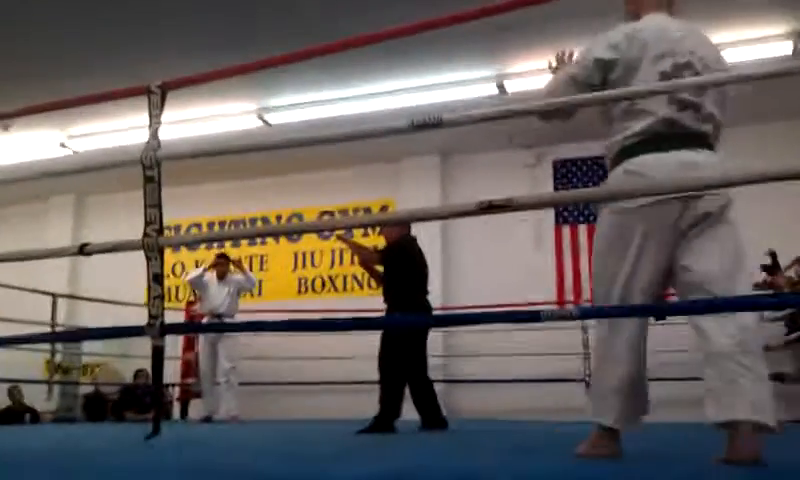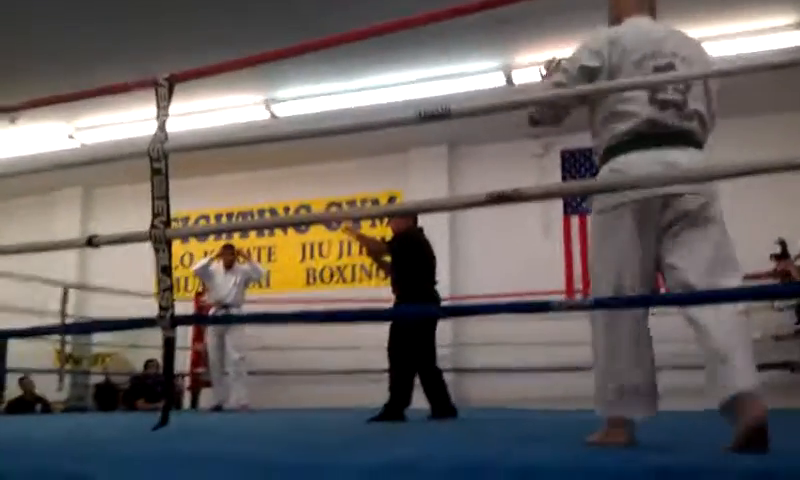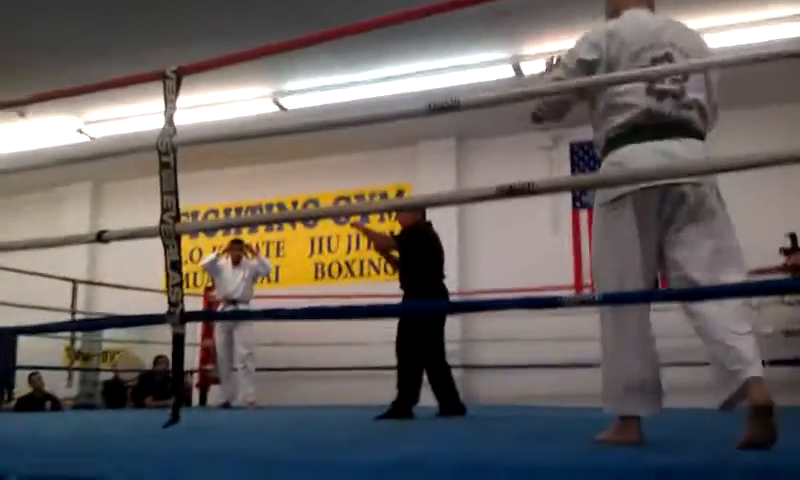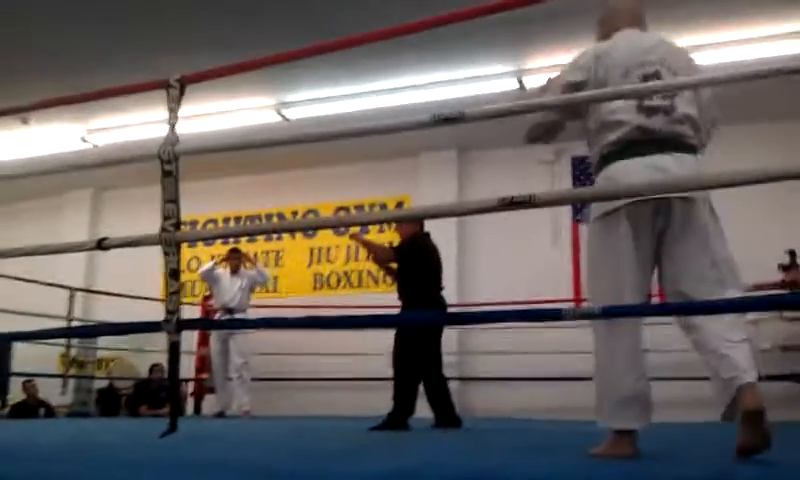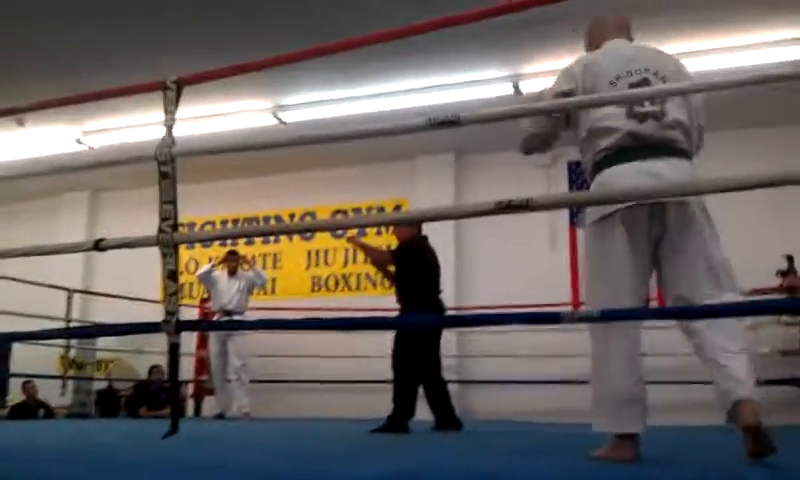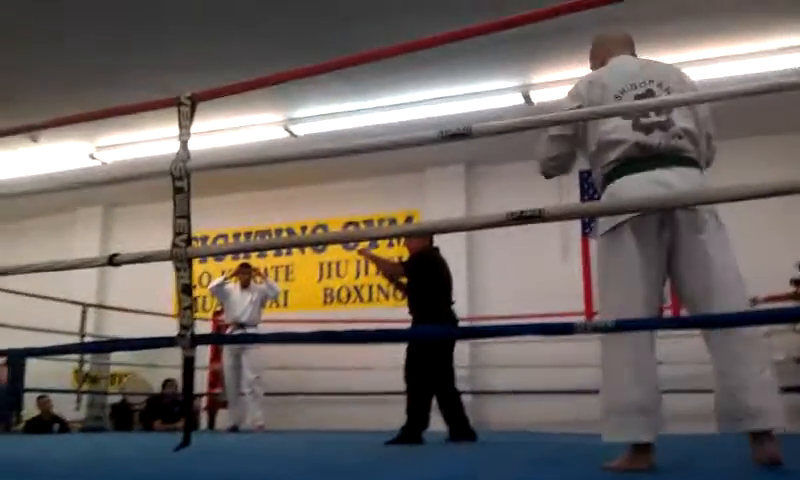
dt=0.1s
person 1, frame 1
left shoulder: (621, 39)
right shoulder: (709, 47)
left elbow: (555, 104)
left wrist: (562, 74)
left hip: (644, 176)
right hip: (703, 171)
left knee: (621, 306)
right knee: (723, 300)
left ankle: (608, 431)
right ankle: (743, 429)
person 1, frame 2
left shoulder: (603, 45)
right shoulder: (693, 49)
left elbow: (544, 109)
left wrist: (553, 80)
left hip: (629, 174)
right hip: (687, 170)
left knee: (620, 302)
right knee: (710, 289)
left ankle: (620, 420)
right ankle: (746, 403)
person 1, frame 3
left shoulder: (603, 38)
right shoulder: (692, 38)
left elbow: (546, 105)
right elbow: (708, 112)
left wrist: (553, 75)
left hip: (631, 166)
right hip: (690, 159)
left knee: (624, 296)
right knee: (711, 282)
left ankle: (628, 418)
right ankle: (752, 383)
person 1, frame 4
left shoulder: (593, 60)
right shoulder: (683, 58)
left elbow: (540, 126)
right elbow: (704, 129)
left wrist: (552, 94)
left hip: (623, 181)
right hip: (682, 175)
left knee: (618, 308)
right knee: (709, 293)
left ankle: (623, 431)
right ankle: (745, 390)
person 1, frame 5
left shoulder: (584, 69)
right shoulder: (672, 64)
left elbow: (533, 137)
right elbow: (696, 135)
left wrist: (550, 105)
left hip: (618, 186)
right hip: (678, 179)
left knee: (615, 312)
right knee: (708, 297)
left ankle: (624, 435)
right ankle: (744, 402)
person 1, frame 6
left shoulder: (589, 87)
right shoulder: (677, 77)
left elbow: (550, 161)
right elbow: (707, 150)
left wrist: (583, 144)
left hip: (628, 197)
right hip: (688, 190)
left knee: (629, 321)
right knee: (726, 310)
left ankle: (639, 445)
right ankle: (762, 434)
person 2, frame 1
left shoulder: (403, 247)
right shoulder: (406, 251)
left elbow: (373, 257)
right elbow: (392, 282)
left wrist: (347, 241)
right wrist: (370, 269)
left hip: (405, 317)
right hip: (412, 317)
left knee: (392, 367)
right knee: (415, 370)
left ankle: (385, 420)
right ankle: (433, 418)
person 2, frame 2
left shoulder: (409, 238)
right shoulder: (414, 242)
left elbow: (380, 247)
right elbow: (400, 272)
left wrist: (355, 233)
right wrist: (378, 260)
left hip: (414, 306)
right hip: (421, 307)
left knee: (402, 357)
right knee: (423, 359)
left ankle: (395, 409)
right ankle: (443, 407)
person 2, frame 3
left shoulder: (418, 232)
right shoulder: (423, 236)
left elbow: (389, 243)
right elbow: (408, 268)
left wrist: (362, 228)
right wrist: (386, 255)
left hip: (423, 302)
right hip: (429, 302)
left knee: (410, 353)
right knee: (432, 356)
left ankle: (403, 406)
right ankle: (451, 404)
person 2, frame 4
left shoulder: (416, 243)
right shoulder: (421, 247)
left elbow: (388, 254)
right elbow: (407, 278)
left wrist: (361, 240)
right wrist: (385, 267)
left hip: (420, 313)
right hip: (427, 313)
left knee: (407, 364)
right knee: (428, 367)
left ankle: (399, 417)
right ankle: (447, 416)
person 2, frame 5
left shoulder: (414, 247)
right shoulder: (418, 250)
left elbow: (386, 257)
right elbow: (406, 281)
left wrist: (358, 243)
right wrist: (383, 270)
left hip: (419, 316)
right hip: (426, 316)
left knee: (406, 367)
right knee: (427, 370)
left ankle: (398, 420)
right ankle: (447, 419)
person 2, frame 6
left shoulder: (426, 258)
right shoulder: (431, 261)
left elbow: (397, 269)
right elbow: (417, 293)
left wrist: (370, 256)
right wrist: (394, 282)
left hip: (431, 326)
right hip: (439, 327)
left knee: (419, 379)
right knee: (441, 381)
left ankle: (412, 431)
right ankle: (461, 430)
person 3, frame 1
left shoulder: (235, 280)
right shoulder: (206, 280)
left elbow: (252, 284)
right elbow: (190, 279)
left wrist: (241, 269)
right wrist: (207, 268)
right hip: (208, 325)
left knee: (227, 369)
right knee: (206, 371)
left ankle: (231, 412)
right ankle: (210, 411)
person 3, frame 2
left shoulder: (242, 271)
right shoulder: (213, 270)
left elbow: (259, 274)
right elbow: (197, 269)
left wrist: (247, 259)
right wrist: (213, 258)
left hip: (233, 316)
right hip: (215, 315)
left knee: (236, 359)
right knee: (215, 361)
left ankle: (240, 401)
right ankle: (220, 399)
person 3, frame 3
left shoulder: (250, 266)
right shoulder: (221, 266)
left elbow: (267, 269)
right elbow: (205, 264)
left wrist: (254, 254)
right wrist: (221, 252)
right hip: (224, 311)
left knee: (244, 355)
right knee: (223, 357)
left ankle: (248, 397)
right ankle: (228, 396)
person 3, frame 4
left shoulder: (248, 275)
right shoulder: (219, 275)
left elbow: (264, 278)
right elbow: (202, 272)
left wrist: (252, 263)
right wrist: (219, 261)
right hip: (220, 320)
left knee: (239, 364)
right knee: (219, 366)
left ankle: (244, 406)
right ankle: (223, 406)
person 3, frame 5
left shoulder: (246, 277)
right shoulder: (216, 277)
left elbow: (263, 280)
right elbow: (200, 275)
left wrist: (250, 265)
right wrist: (216, 263)
right hip: (218, 322)
left knee: (238, 366)
right knee: (218, 368)
left ankle: (243, 408)
right ankle: (223, 407)
person 3, frame 6
left shoulder: (259, 290)
right shoulder: (229, 290)
left elbow: (275, 292)
right elbow: (212, 288)
left wrist: (263, 277)
right wrist: (229, 276)
left hip: (250, 335)
right hip: (232, 335)
left knee: (252, 379)
right knee: (231, 381)
left ankle: (257, 420)
right ankle: (236, 420)
